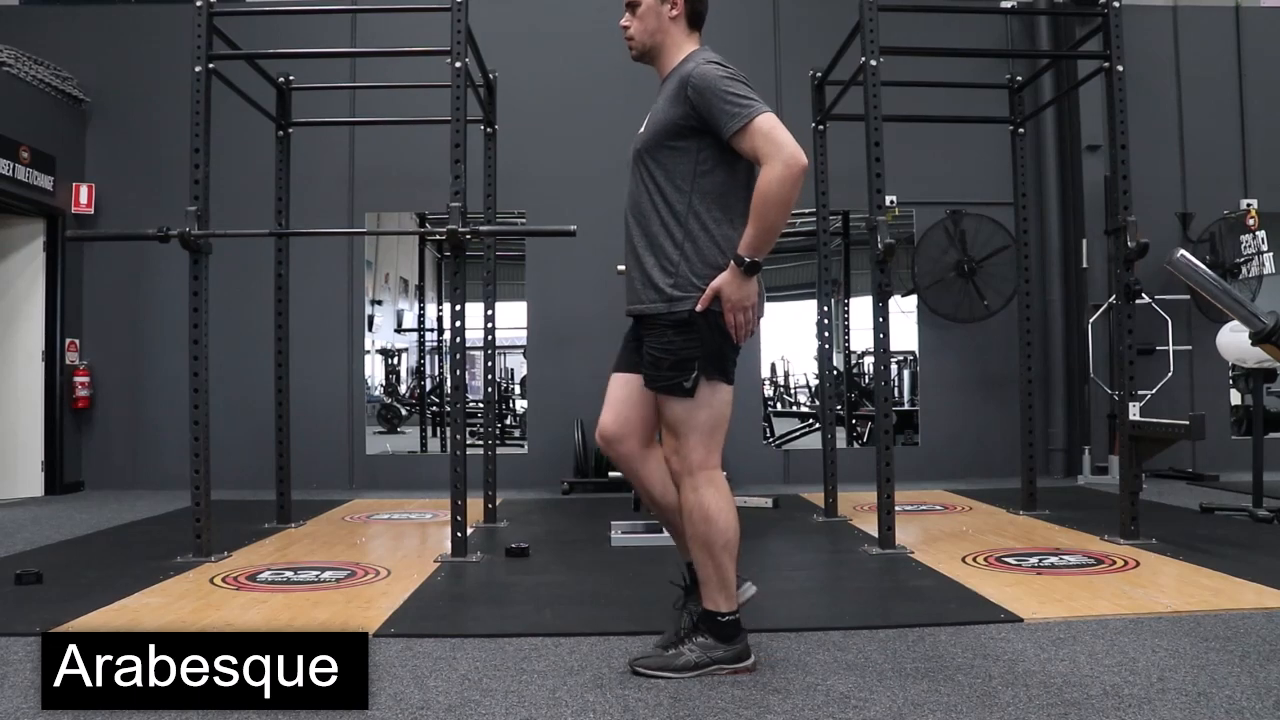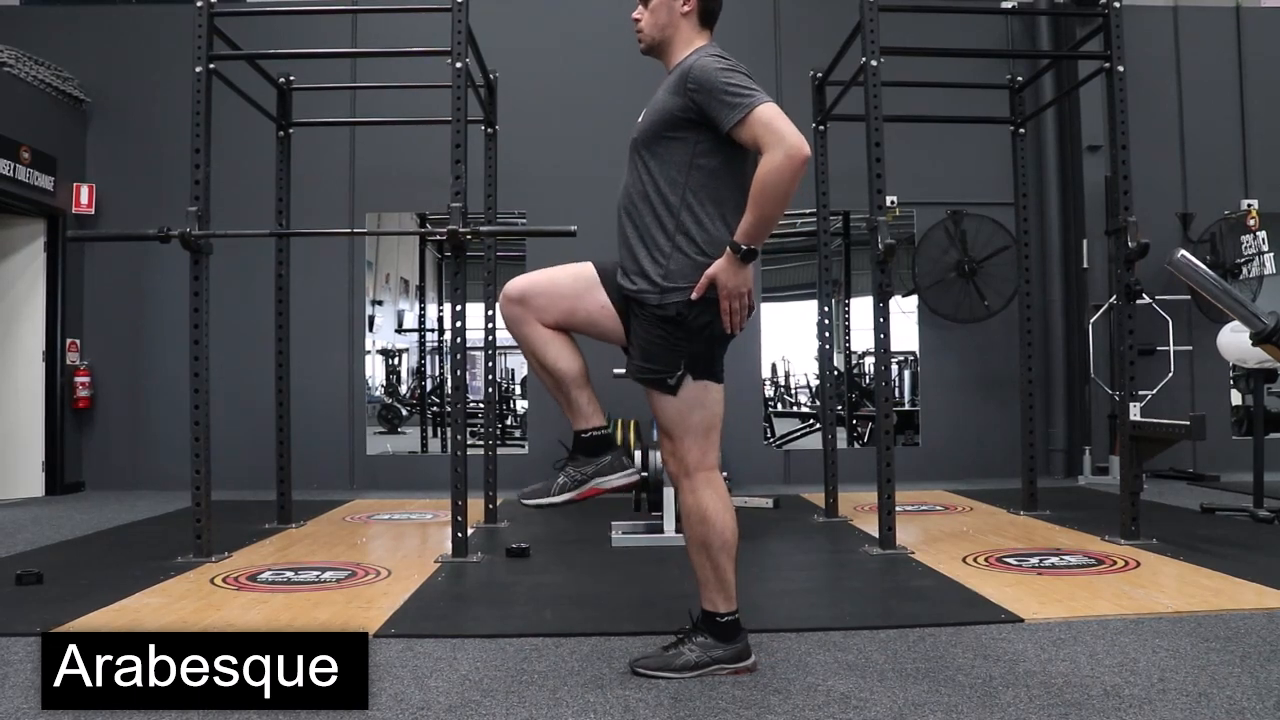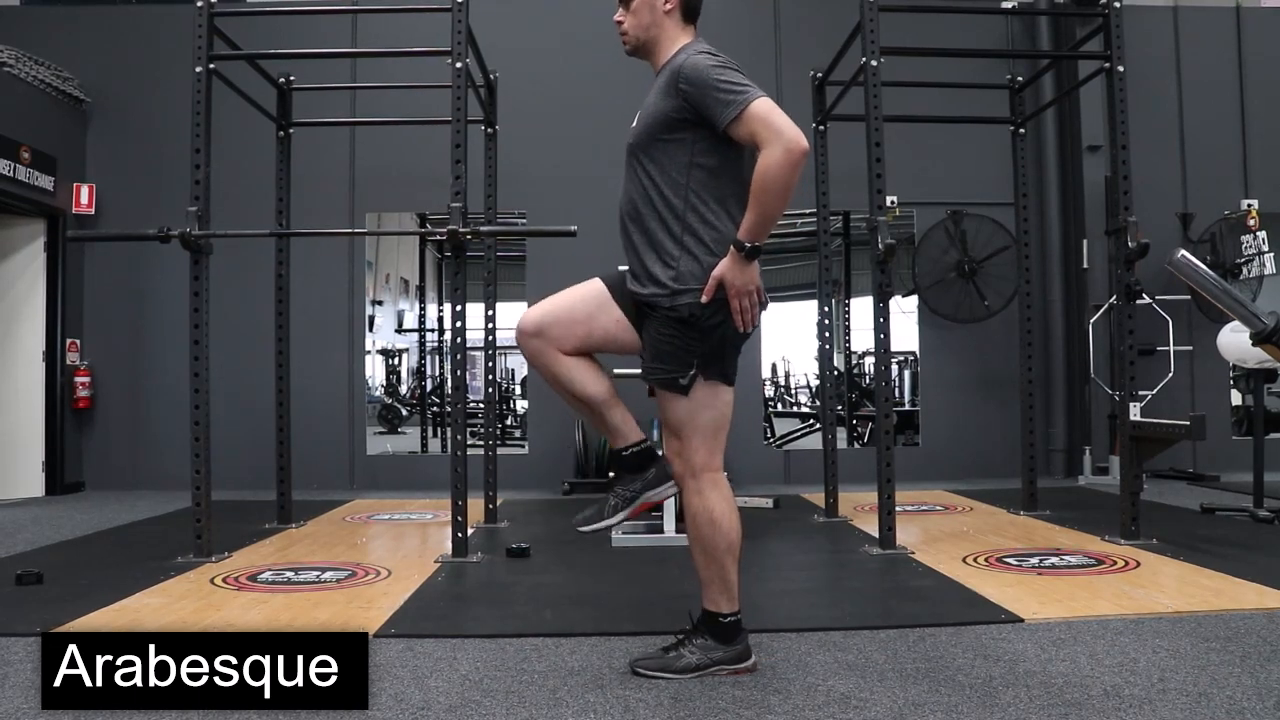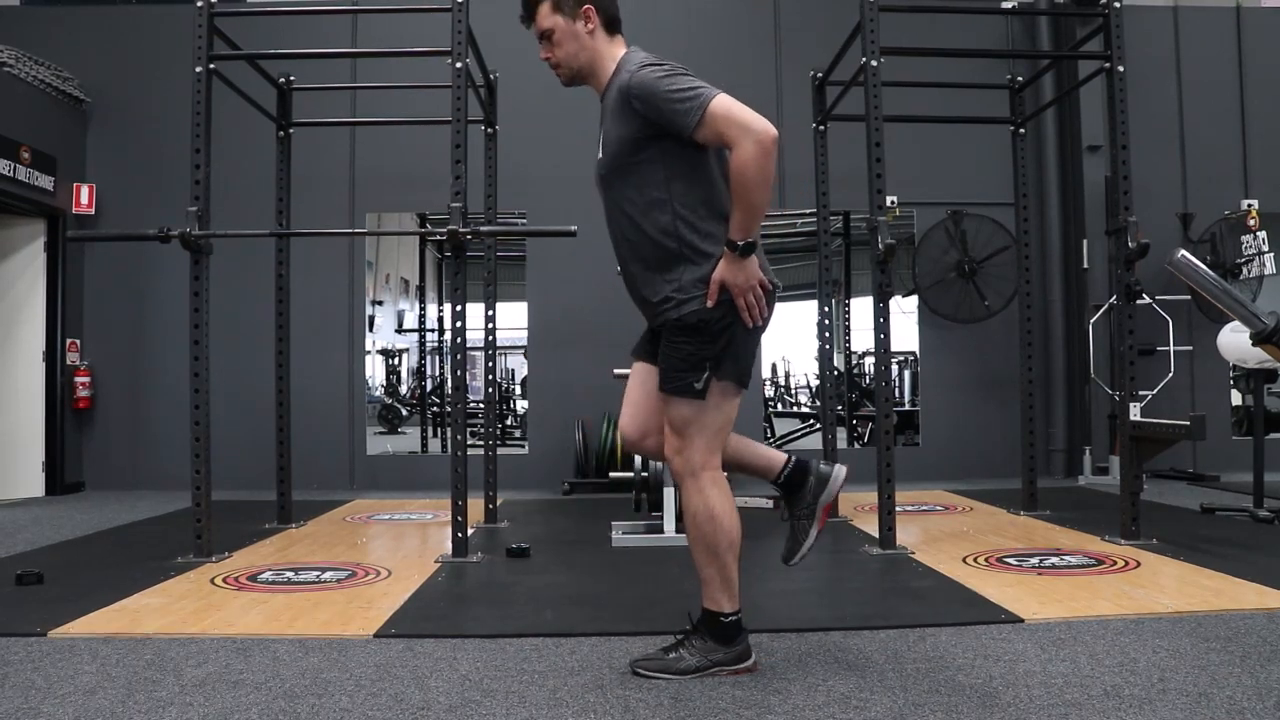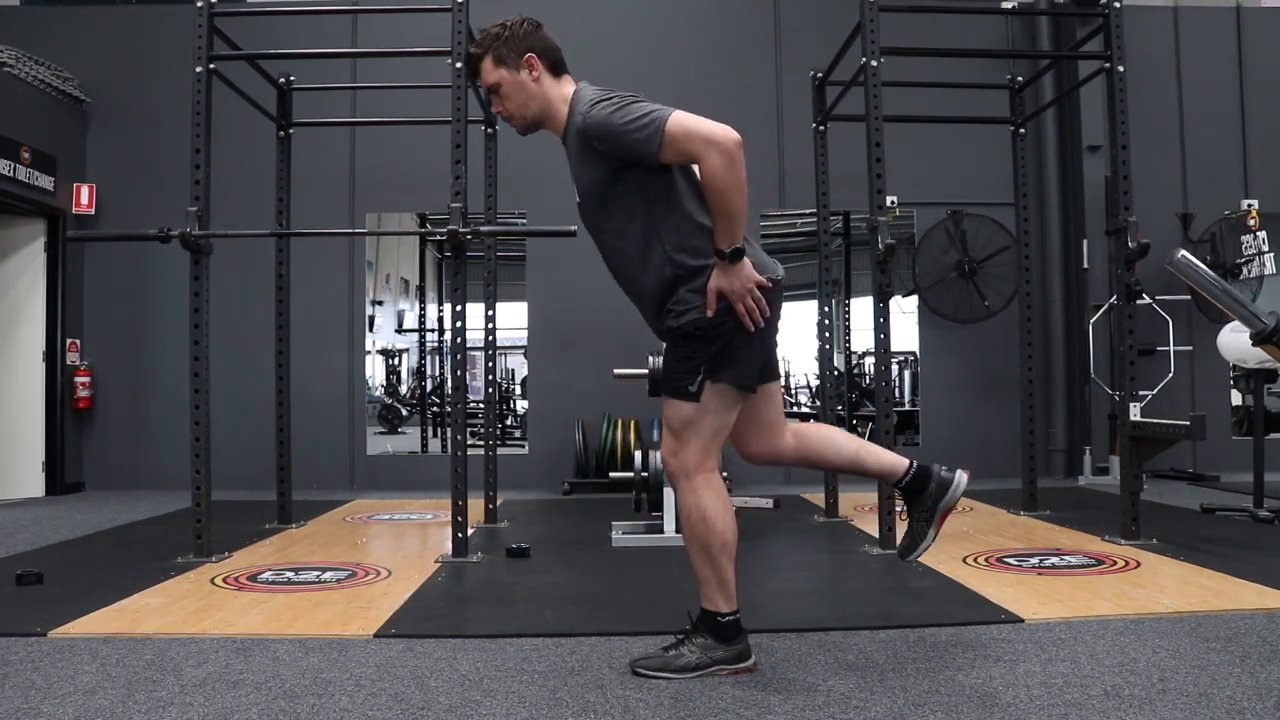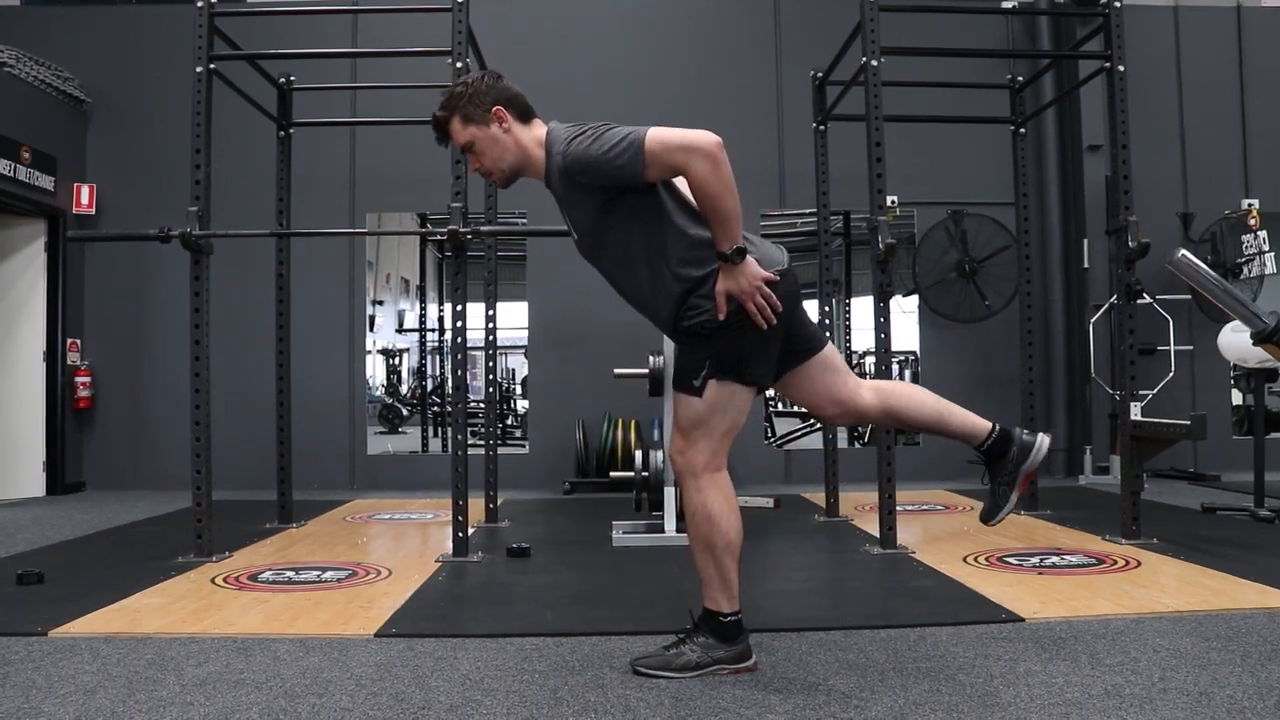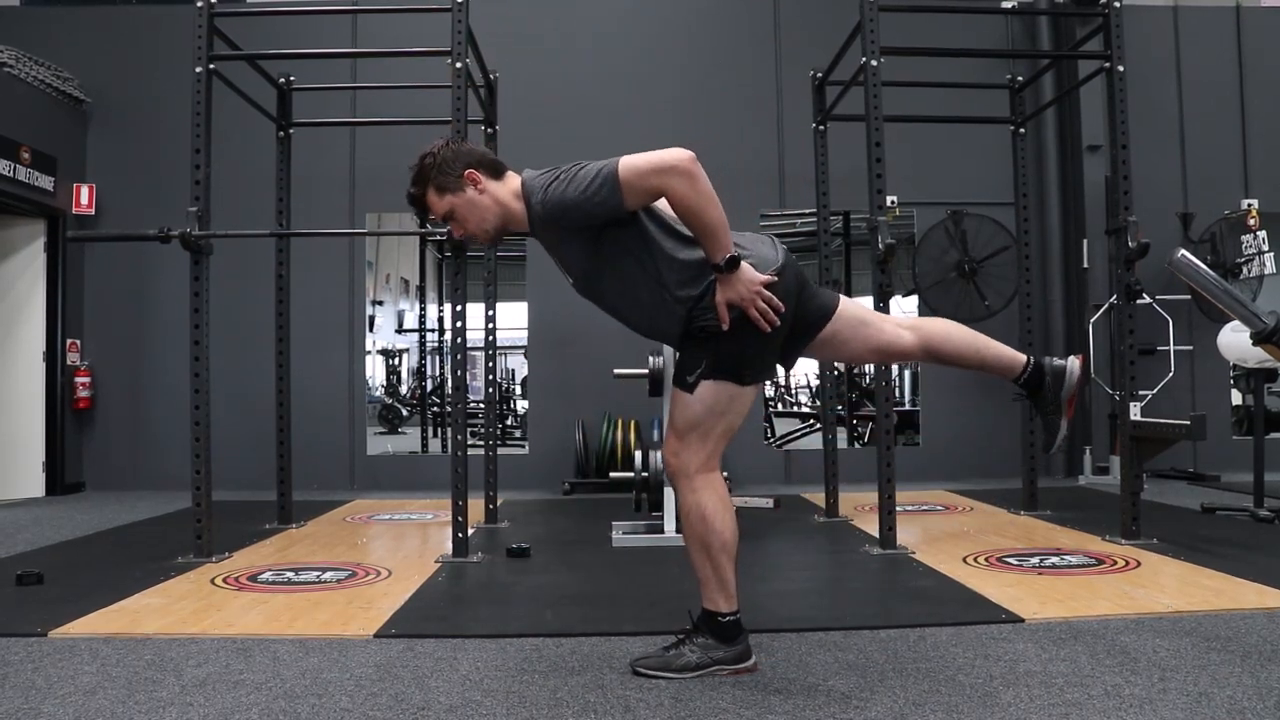
dt=0.7s
person 1, frame 1
left shoulder: (705, 77)
right shoulder: (675, 90)
left elbow: (787, 161)
left wrist: (743, 267)
left hip: (695, 306)
right hip: (663, 306)
left knee: (693, 465)
right knee: (621, 437)
left ankle: (721, 632)
right ankle: (714, 583)
person 1, frame 2
left shoulder: (705, 70)
right shoulder: (683, 83)
left elbow: (789, 150)
left wrist: (740, 255)
left hip: (685, 293)
right hip: (649, 285)
left knee: (691, 466)
right knee: (522, 300)
left ankle: (723, 634)
right ankle: (596, 449)
person 1, frame 3
left shoulder: (696, 68)
right shoulder: (671, 81)
left elbow: (786, 144)
left wrist: (744, 253)
left hip: (698, 293)
right hip: (659, 288)
left knee: (696, 466)
right knee: (539, 331)
left ankle: (724, 636)
right ankle: (638, 461)
person 1, frame 4
left shoulder: (643, 80)
right shoulder: (618, 97)
left elbow: (755, 136)
left wrist: (740, 251)
left hip: (711, 294)
right hip: (682, 297)
left knee: (692, 459)
right knee: (641, 436)
left ankle: (723, 636)
right ankle: (795, 476)
person 1, frame 5
left shoulder: (598, 116)
right shoulder: (586, 130)
left elbow: (720, 143)
right elbow: (683, 168)
left wrist: (730, 258)
left hip: (717, 298)
right hip: (717, 301)
left knee: (689, 462)
right knee: (768, 441)
left ankle: (722, 635)
right ankle: (923, 480)
person 1, frame 6
left shoulder: (577, 151)
right shoulder: (571, 165)
left elbow: (702, 148)
right elbow: (677, 181)
left wrist: (731, 257)
left hip: (727, 298)
right hip: (746, 293)
left knee: (695, 460)
right knee: (851, 401)
left ankle: (723, 632)
right ankle: (1003, 444)
person 1, frame 7
left shoulder: (557, 198)
right shoulder: (553, 210)
left elbow: (676, 164)
right elbow: (657, 192)
left wrist: (726, 267)
left hip: (735, 298)
right hip: (755, 285)
left knee: (689, 462)
right knee: (893, 338)
left ankle: (722, 635)
right ankle: (1041, 375)
